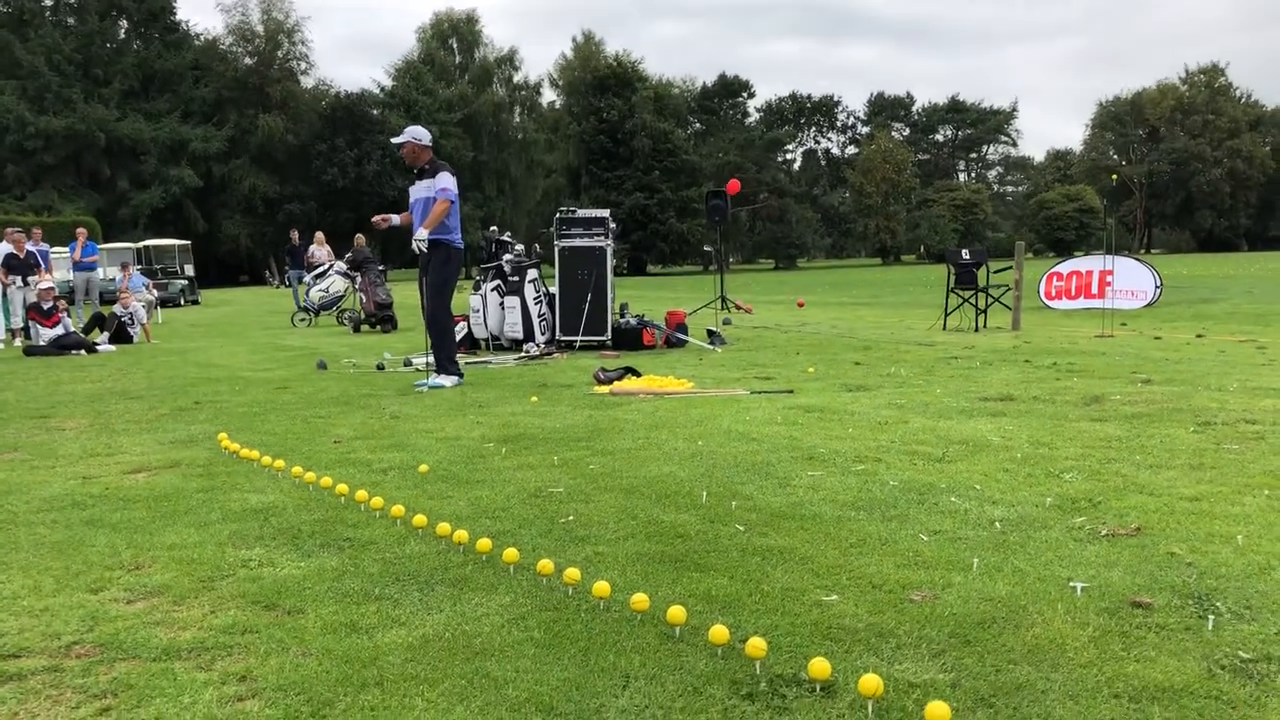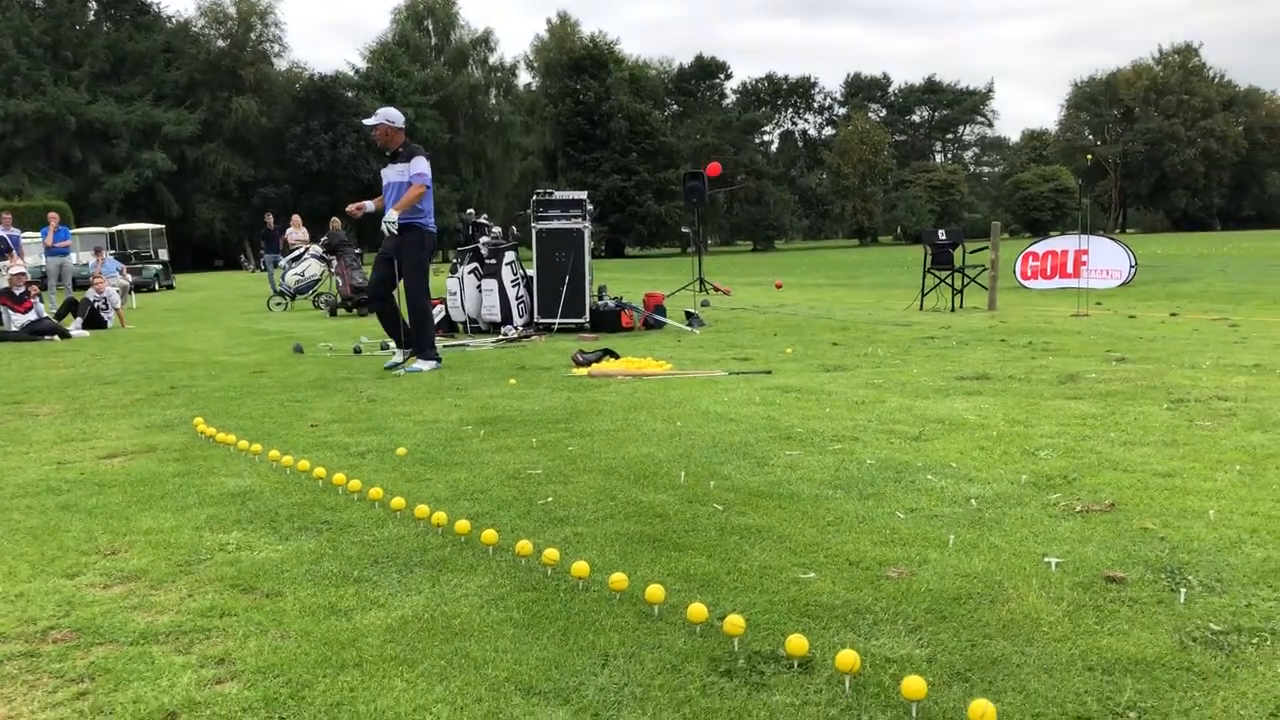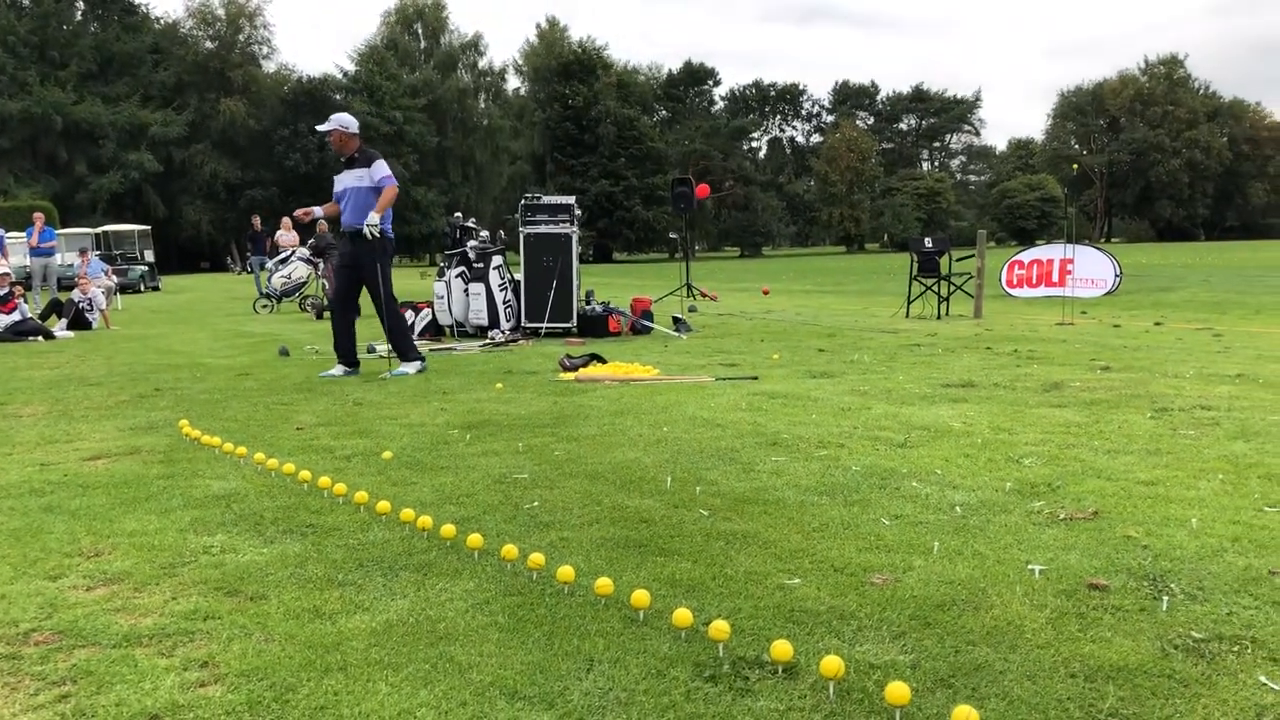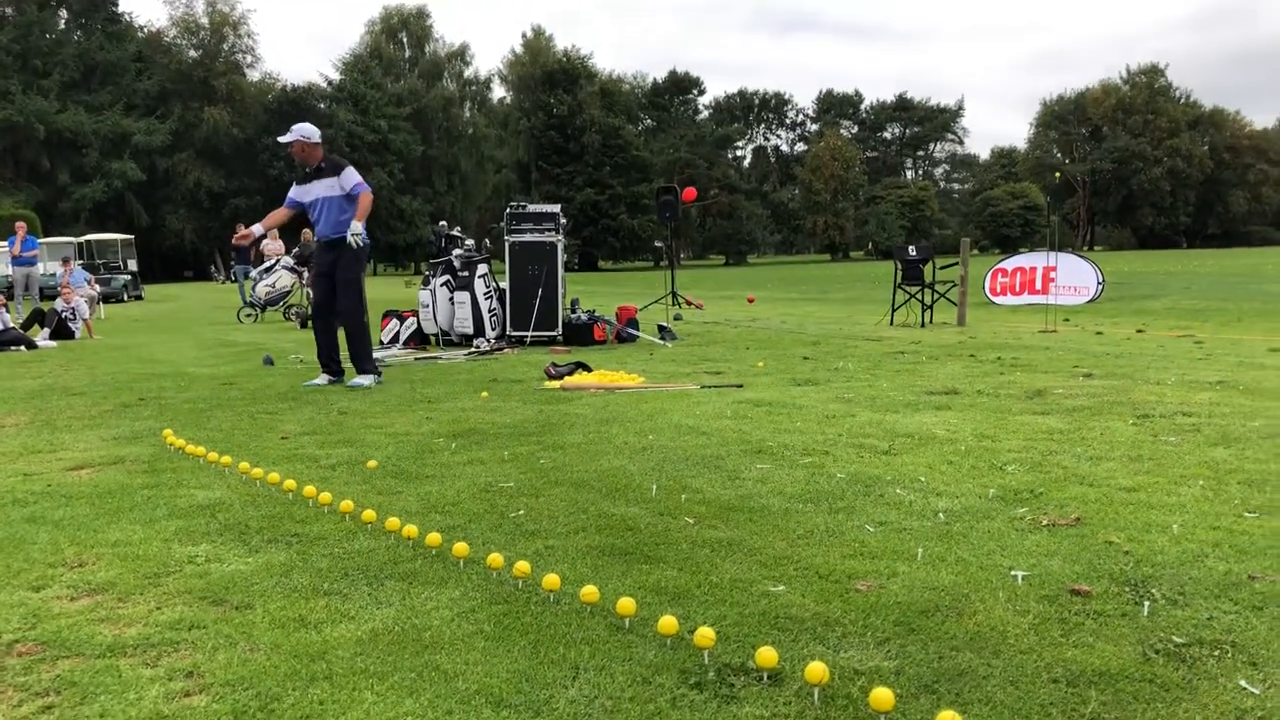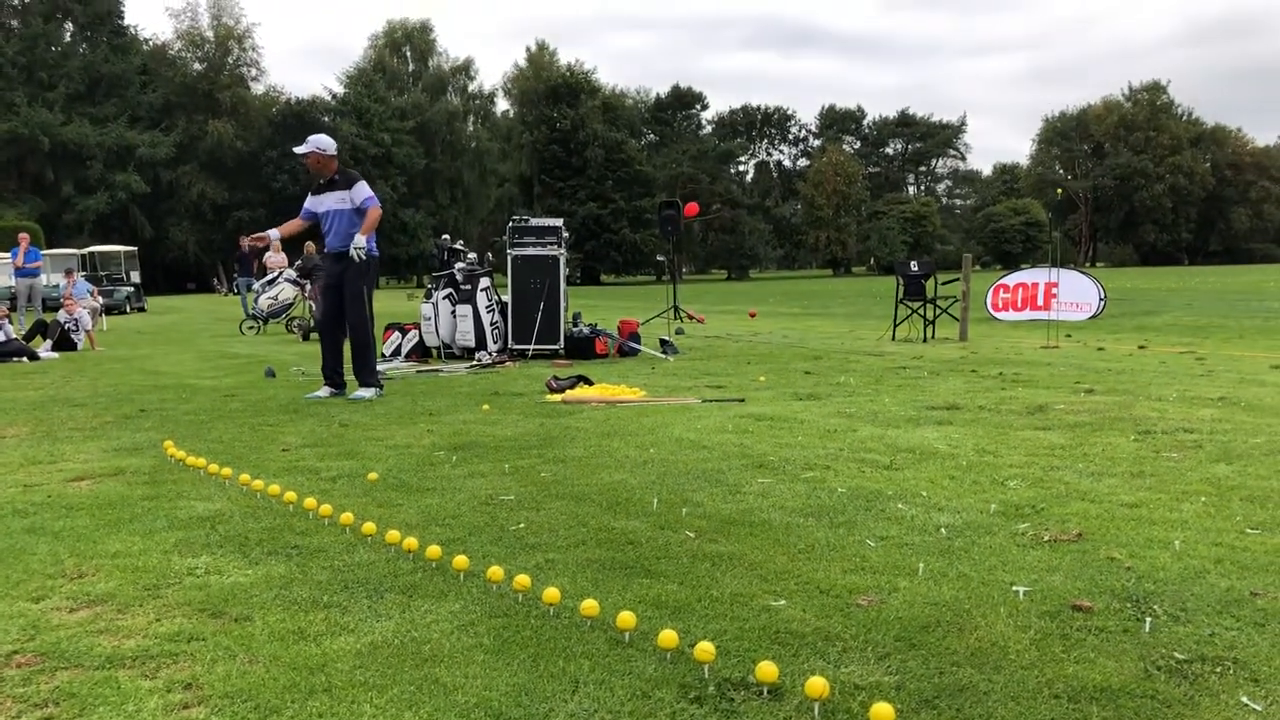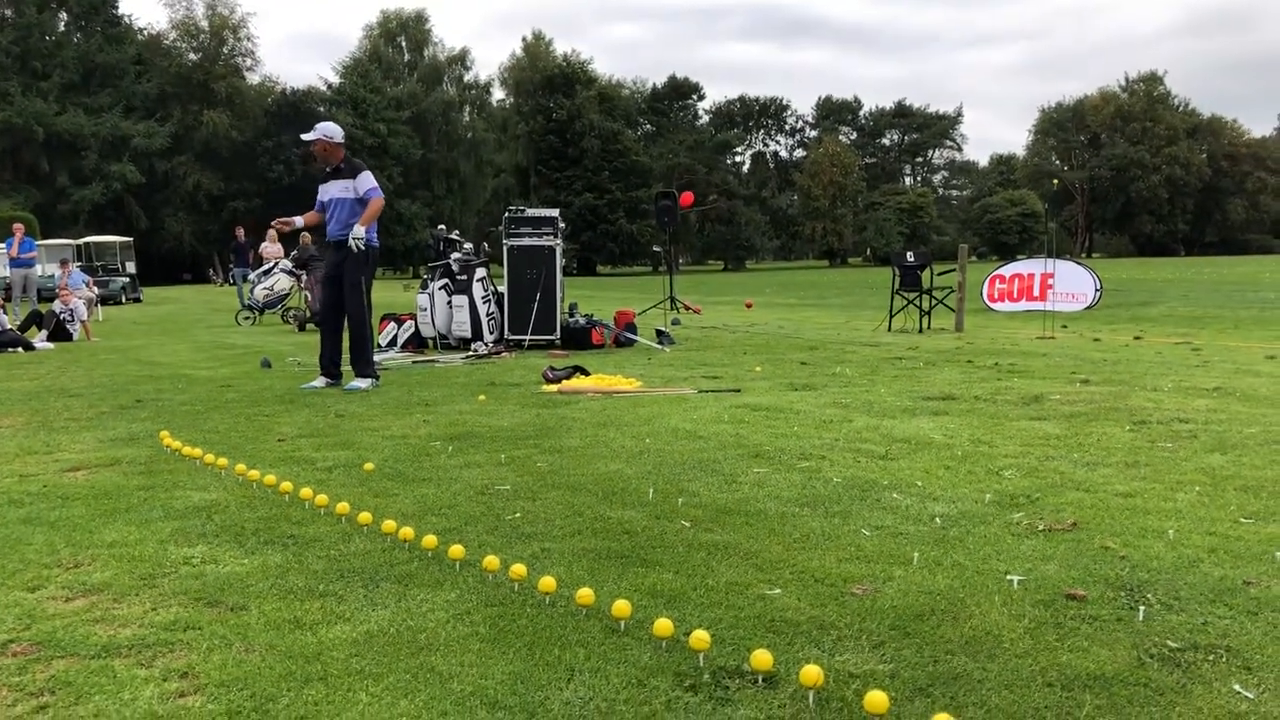
dt=0.5s
person 1, frame 1
left shoulder: (441, 172)
right shoulder: (418, 178)
left elbow: (444, 203)
left wrist: (424, 230)
right wrist: (393, 219)
left hip: (445, 249)
right hip: (427, 250)
left knee: (438, 310)
right knee: (430, 312)
left ankle: (450, 371)
right ankle: (442, 370)
person 1, frame 2
left shoulder: (415, 156)
right shoulder: (389, 162)
left elbow: (419, 189)
left wrist: (394, 212)
right wrist: (368, 206)
left hip: (416, 233)
right hip: (393, 234)
left knee: (416, 295)
right knee: (376, 291)
left ankle: (428, 356)
right ankle: (406, 345)
person 1, frame 3
left shoulder: (372, 160)
right shoulder: (341, 170)
left elbow: (391, 189)
left wrist: (375, 215)
right wrist: (315, 212)
left hip: (375, 239)
right hip: (348, 240)
left knee: (384, 300)
right knee: (341, 302)
left ankle: (412, 358)
right ankle: (347, 363)
person 1, frame 4
left shoulder: (339, 168)
right shoulder: (302, 181)
left elbow: (366, 195)
right elbow: (286, 210)
left wrist: (357, 224)
right wrist: (256, 230)
left hip: (349, 246)
right hip: (323, 249)
left knee: (350, 310)
right knee: (321, 311)
left ankle: (368, 371)
right ankle: (331, 371)
person 1, frame 5
left shoulder: (352, 181)
right shoulder: (317, 190)
left elbow: (375, 210)
right elbow: (302, 221)
left wrist: (361, 237)
right wrist: (270, 235)
left hip: (358, 259)
right hip: (333, 260)
left knee: (358, 322)
right knee: (328, 322)
left ankle: (370, 384)
right ankle: (333, 383)
person 1, frame 6
left shoulder: (357, 171)
right shoulder: (326, 178)
left elbow: (377, 201)
left wrist: (360, 227)
right wrist: (295, 222)
left hip: (359, 249)
right hip: (334, 249)
left knee: (357, 312)
right knee: (328, 312)
left ankle: (366, 374)
right ankle: (329, 373)
